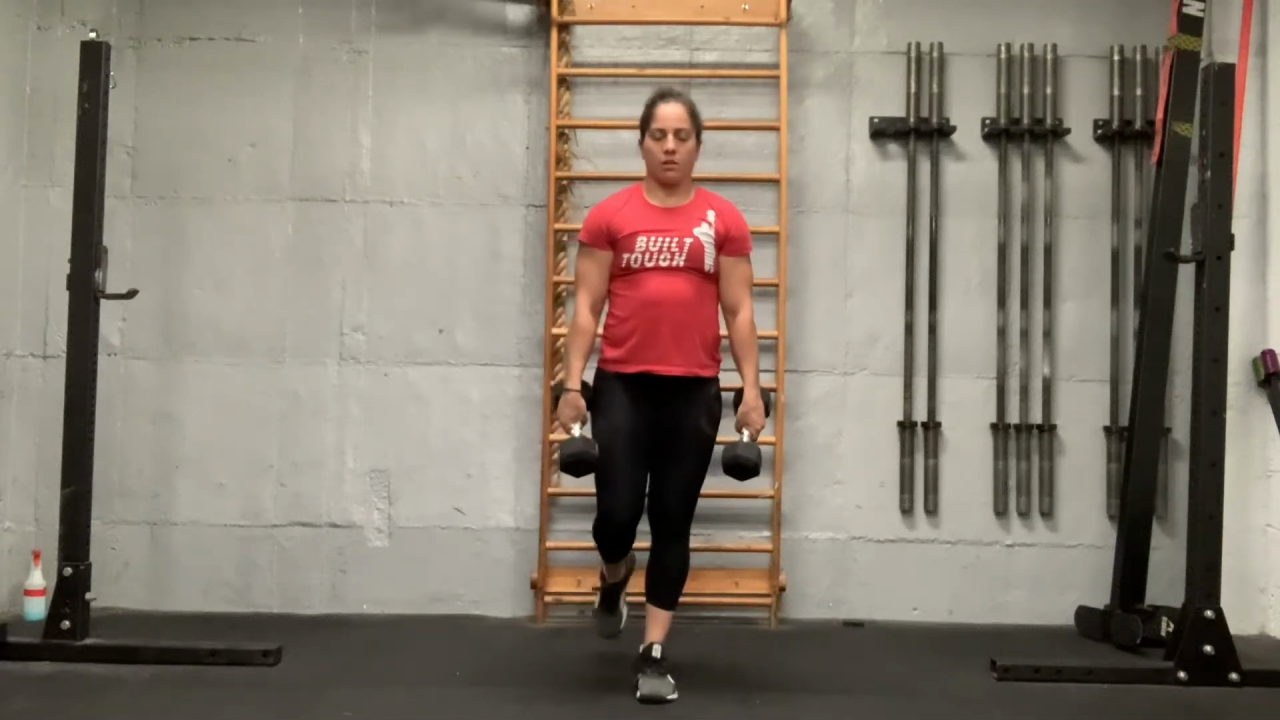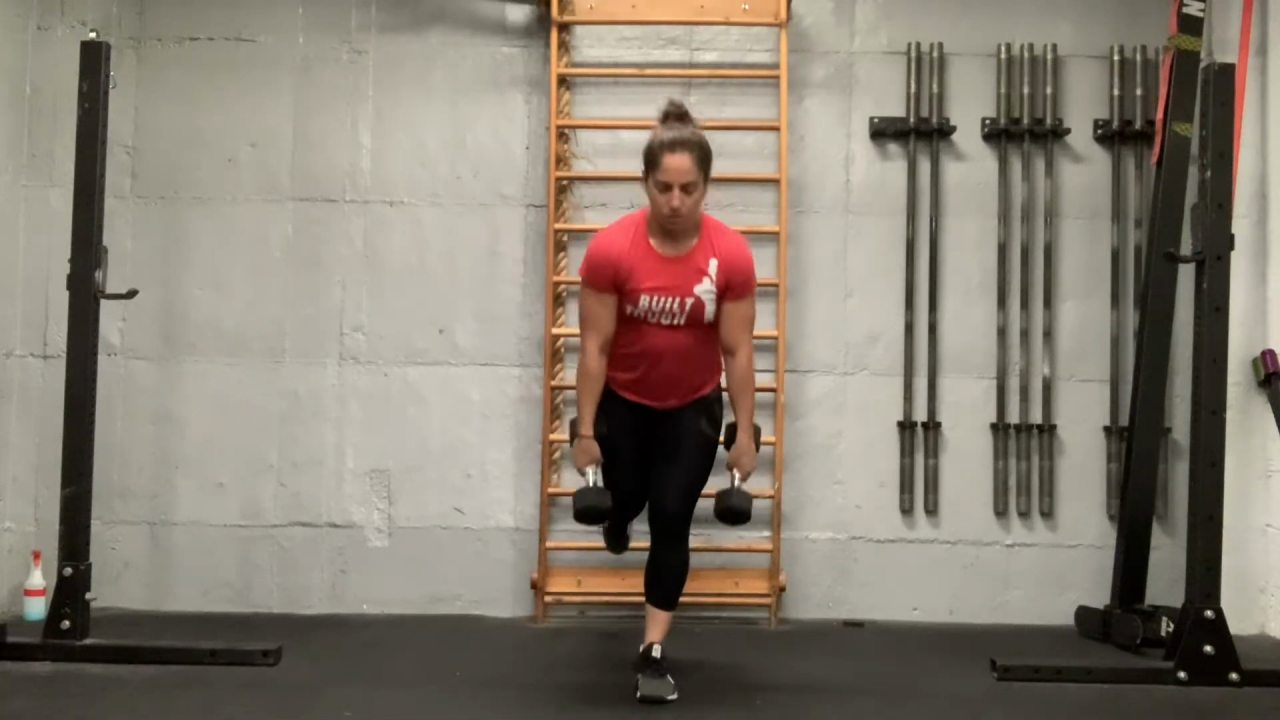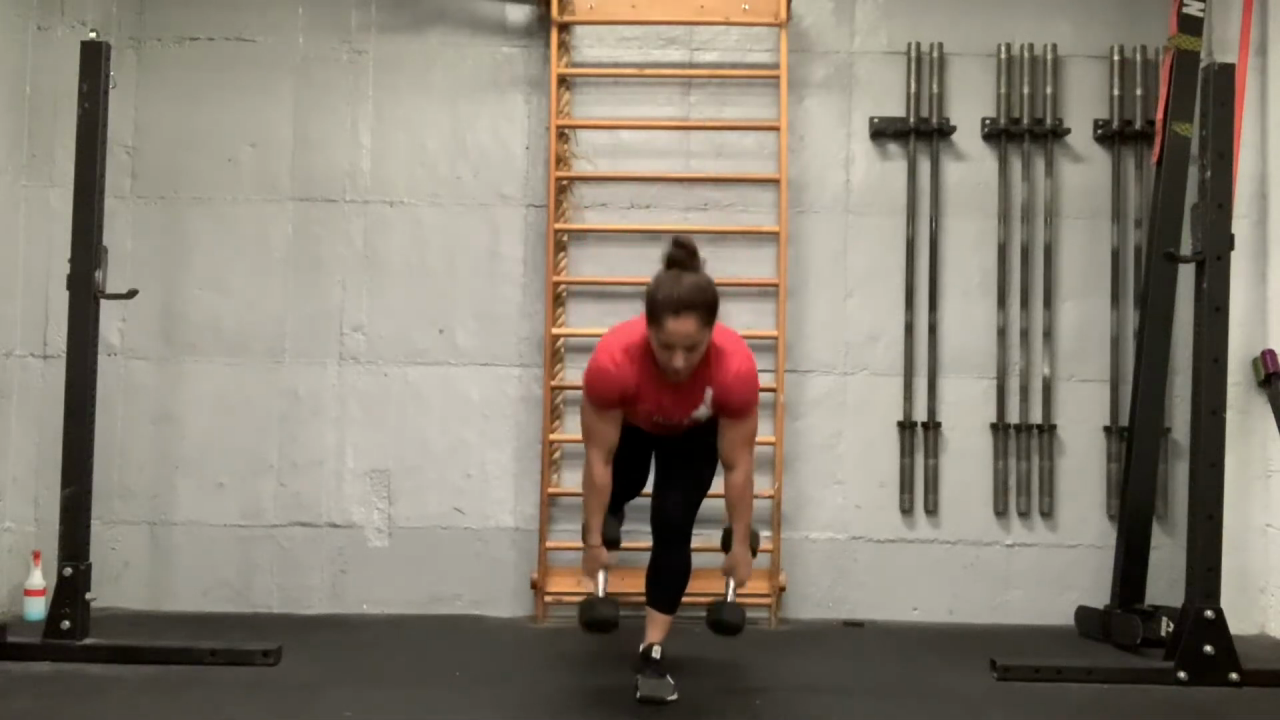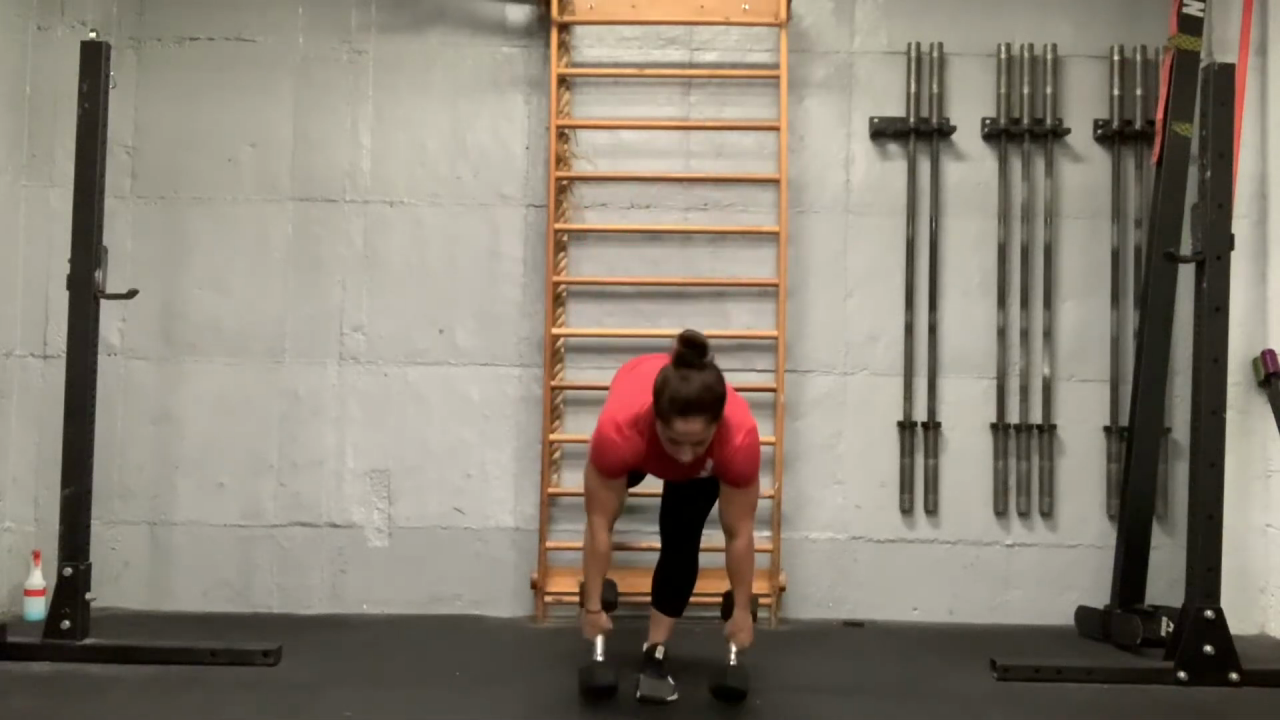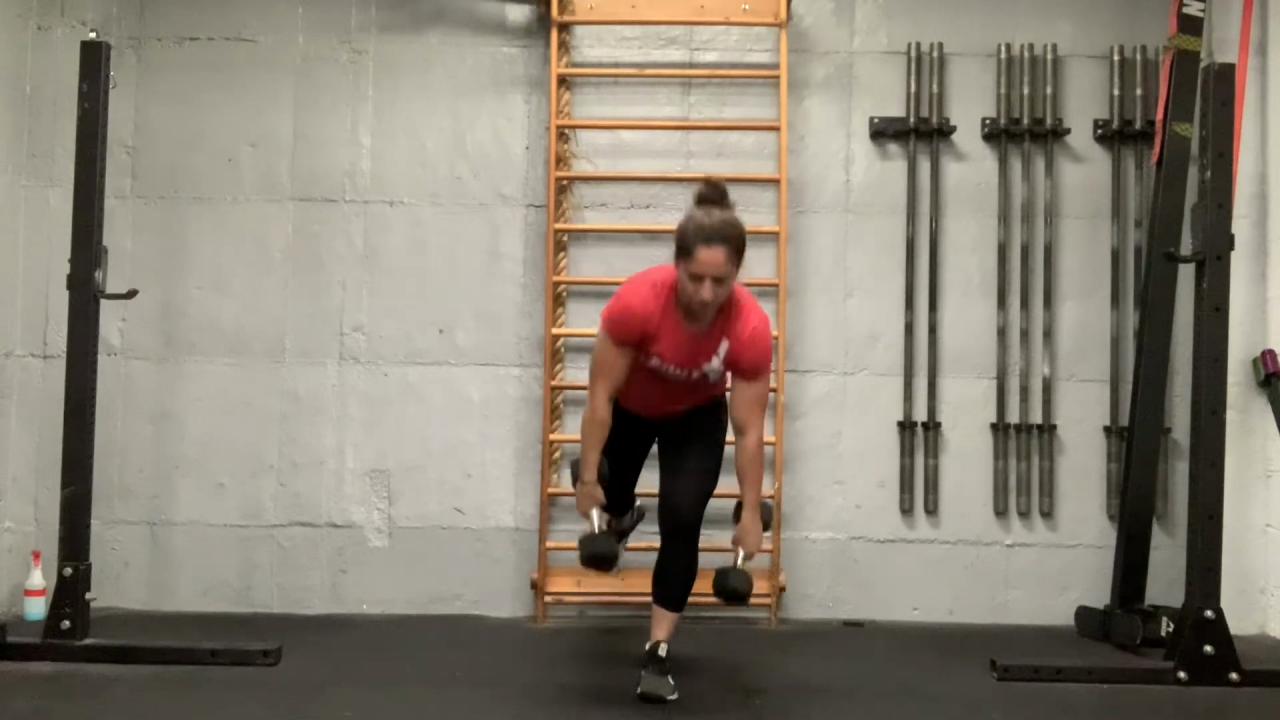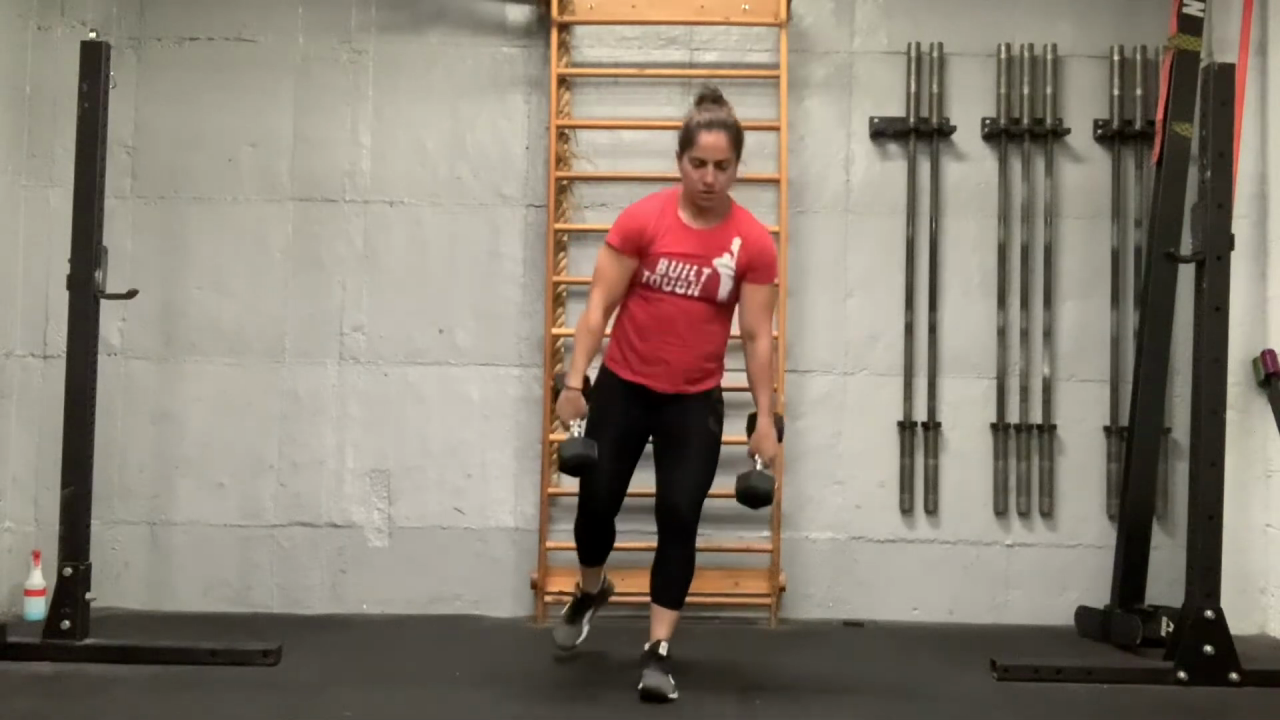
dt=0.4s
person 1, frame 1
left shoulder: (724, 220)
right shoulder: (608, 216)
left elbow: (739, 313)
right elbow: (586, 309)
left wrist: (752, 391)
right wrist: (572, 386)
left hip: (693, 391)
right hip: (621, 387)
left knee: (672, 522)
right knee: (618, 512)
left ankle: (653, 652)
right ankle: (613, 580)
person 1, frame 2
left shoulder: (732, 254)
right shoulder: (610, 249)
left elbow: (738, 352)
right elbow: (594, 349)
left wrist: (745, 434)
right wrist: (585, 432)
left hip: (692, 408)
right hip: (622, 403)
left knee: (671, 522)
right knee: (620, 505)
left ankle: (653, 652)
right ankle: (618, 519)
person 1, frame 3
left shoulder: (736, 368)
right shoulder: (613, 360)
left elbow: (737, 466)
right elbow: (599, 460)
left wrist: (740, 546)
right wrist: (594, 541)
left hip: (693, 433)
right hip: (633, 423)
left knee: (673, 524)
right knee: (622, 487)
left ankle: (652, 651)
right ankle: (625, 492)
person 1, frame 4
left shoulder: (740, 438)
right shoulder: (619, 428)
left elbow: (739, 534)
right elbow: (599, 525)
left wrist: (741, 610)
right wrist: (592, 606)
right hip: (636, 429)
left knee: (681, 533)
right knee: (609, 506)
left ankle: (655, 653)
person 1, frame 5
left shoulder: (751, 329)
right shoulder: (637, 300)
left elbow: (748, 429)
right elbow: (601, 394)
left wrist: (750, 515)
right wrist: (588, 476)
left hip: (698, 414)
right hip: (633, 409)
left knee: (680, 523)
right knee: (608, 503)
left ankle: (657, 651)
right ankle: (622, 512)
person 1, frame 6
left shoulder: (754, 241)
right shoulder: (640, 219)
left elbow: (758, 336)
right elbow: (599, 306)
left wrist: (765, 418)
right wrist: (573, 381)
left hip: (695, 398)
right hip: (623, 387)
left knee: (678, 522)
right knee: (597, 503)
left ankle: (657, 651)
right ankle: (590, 592)
